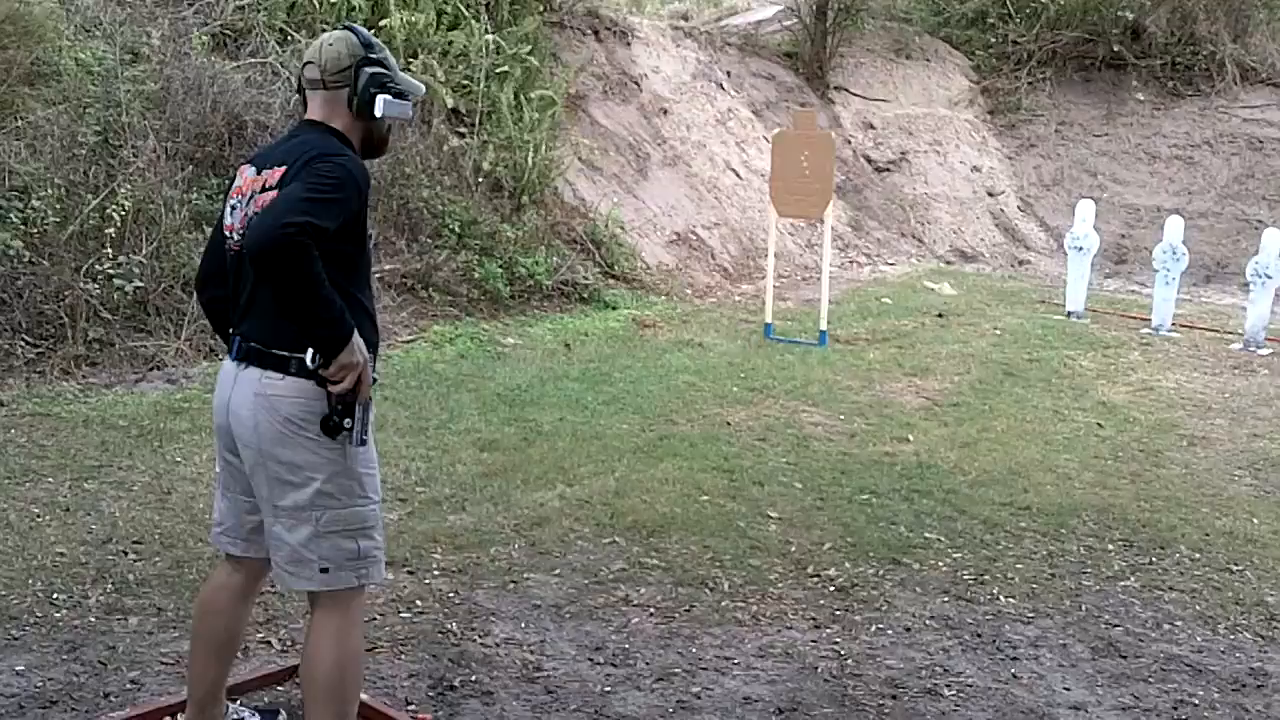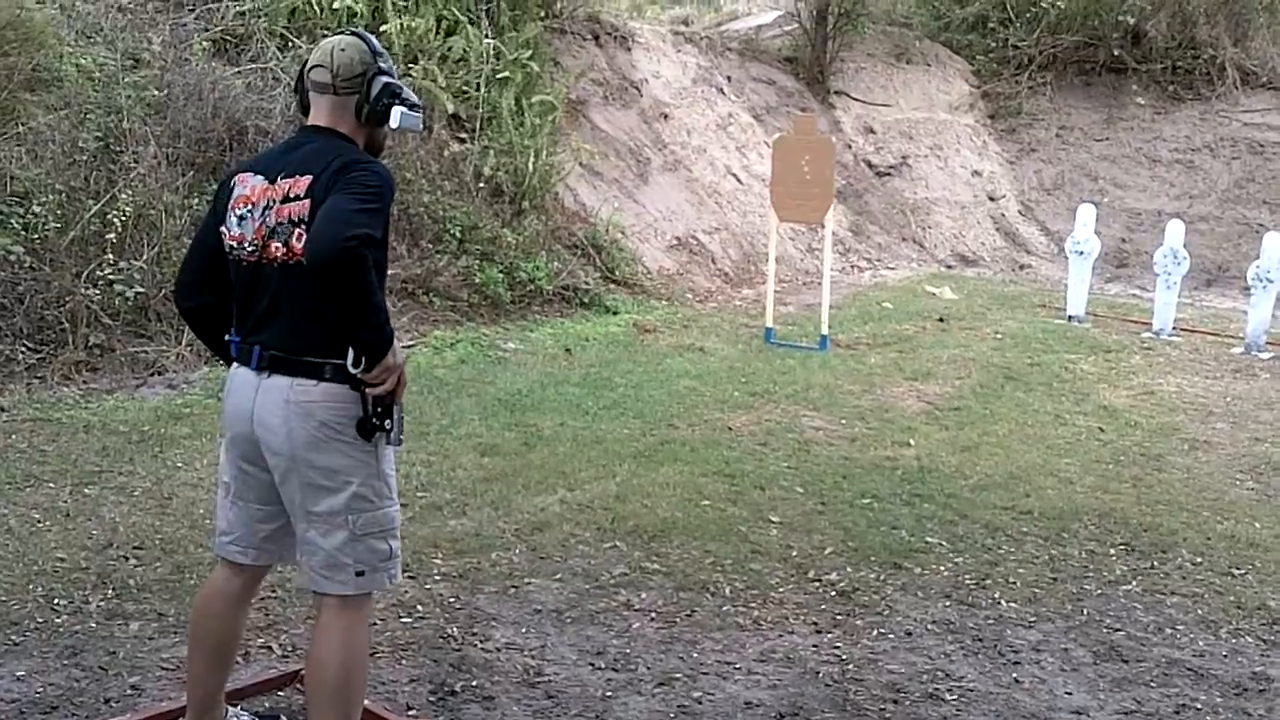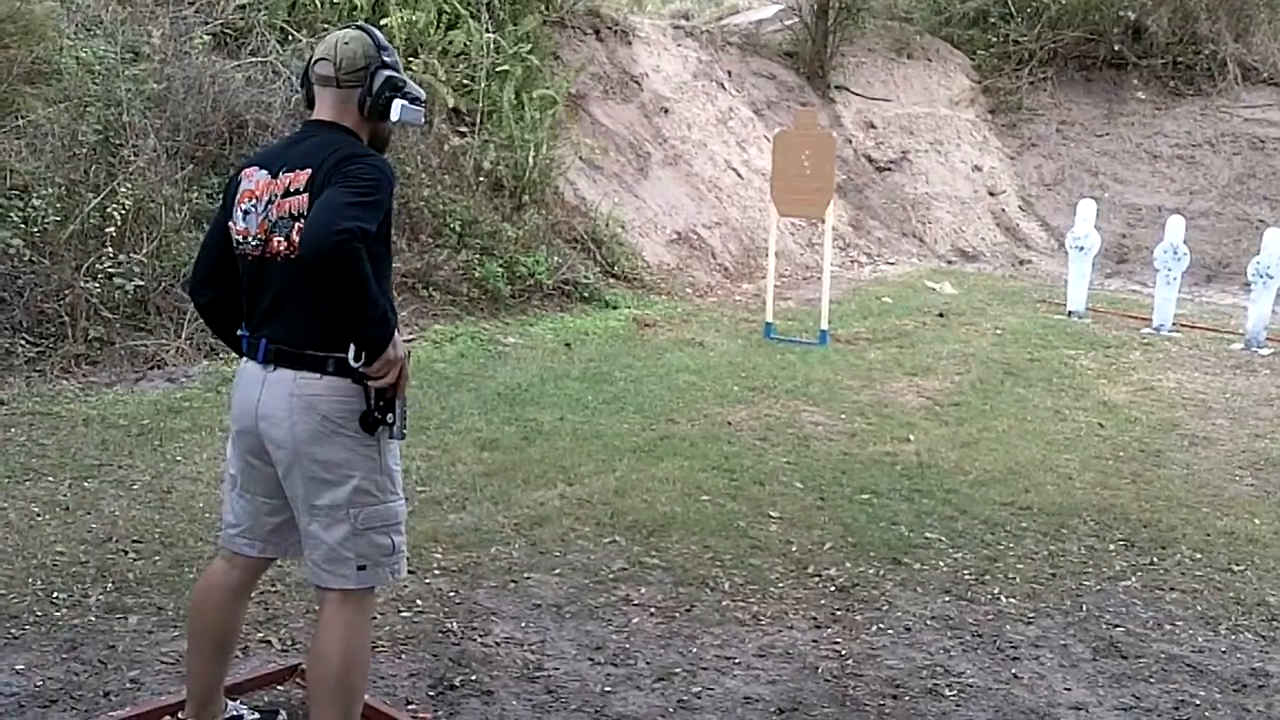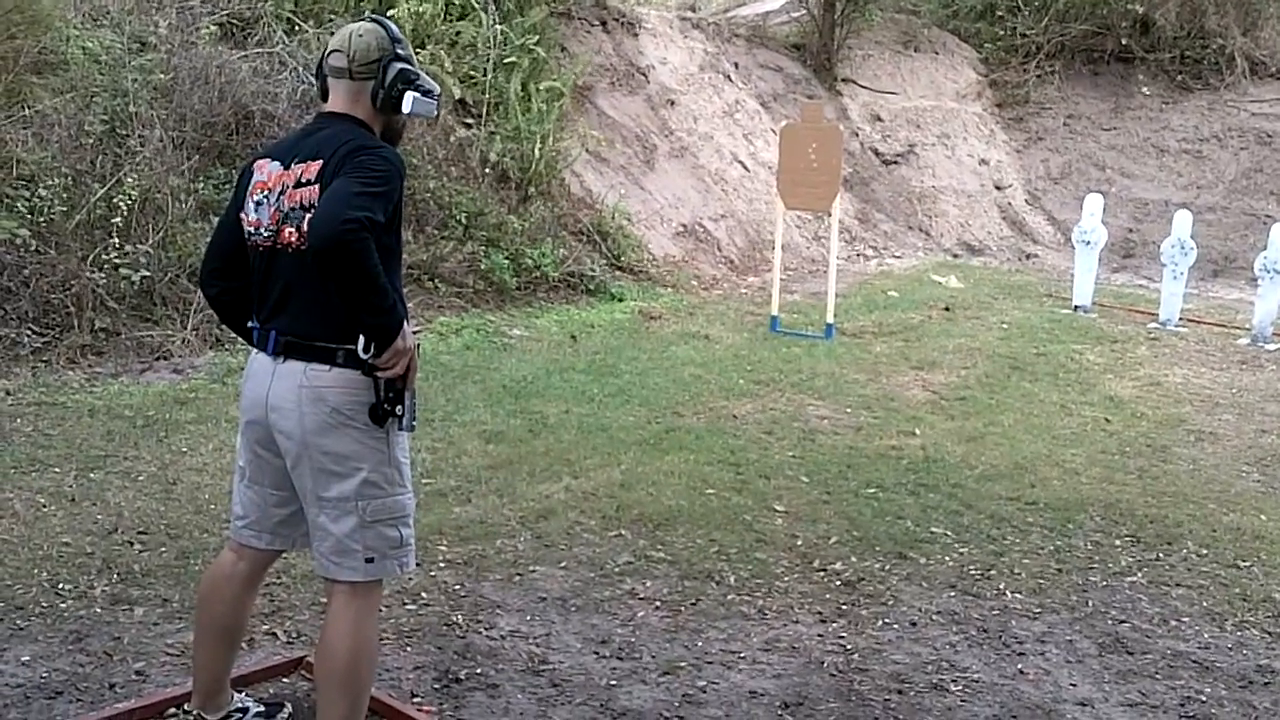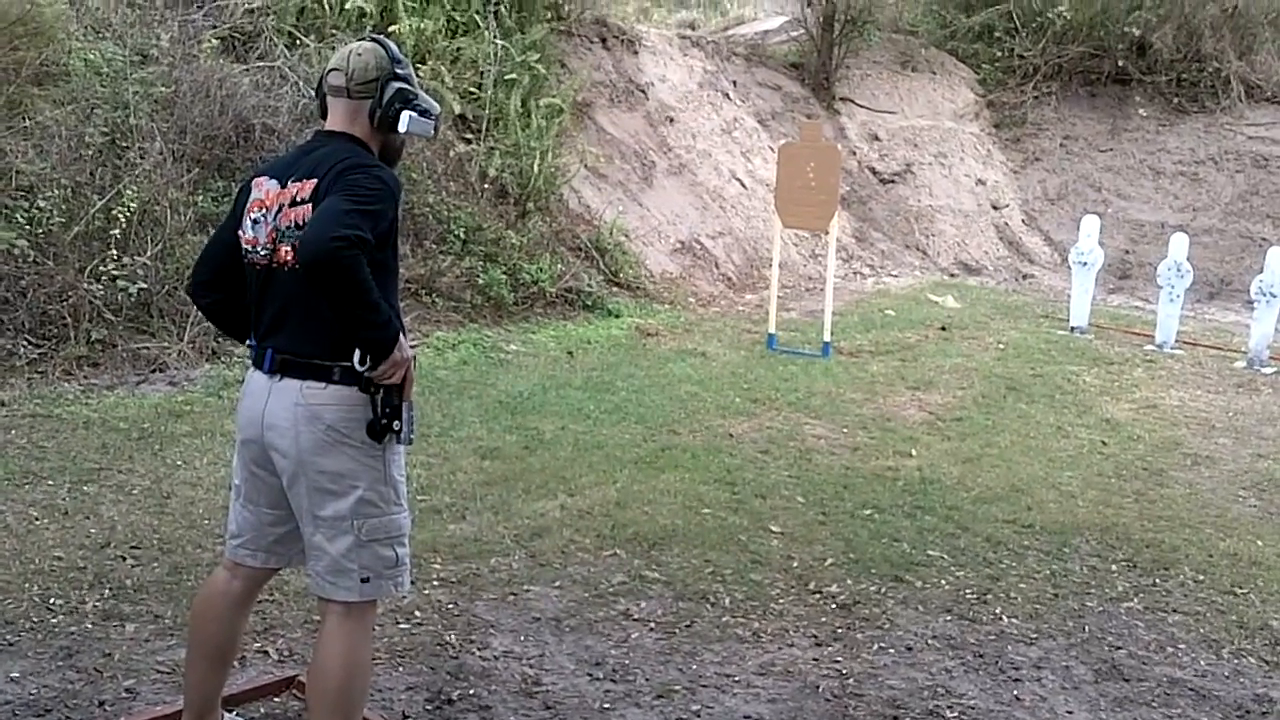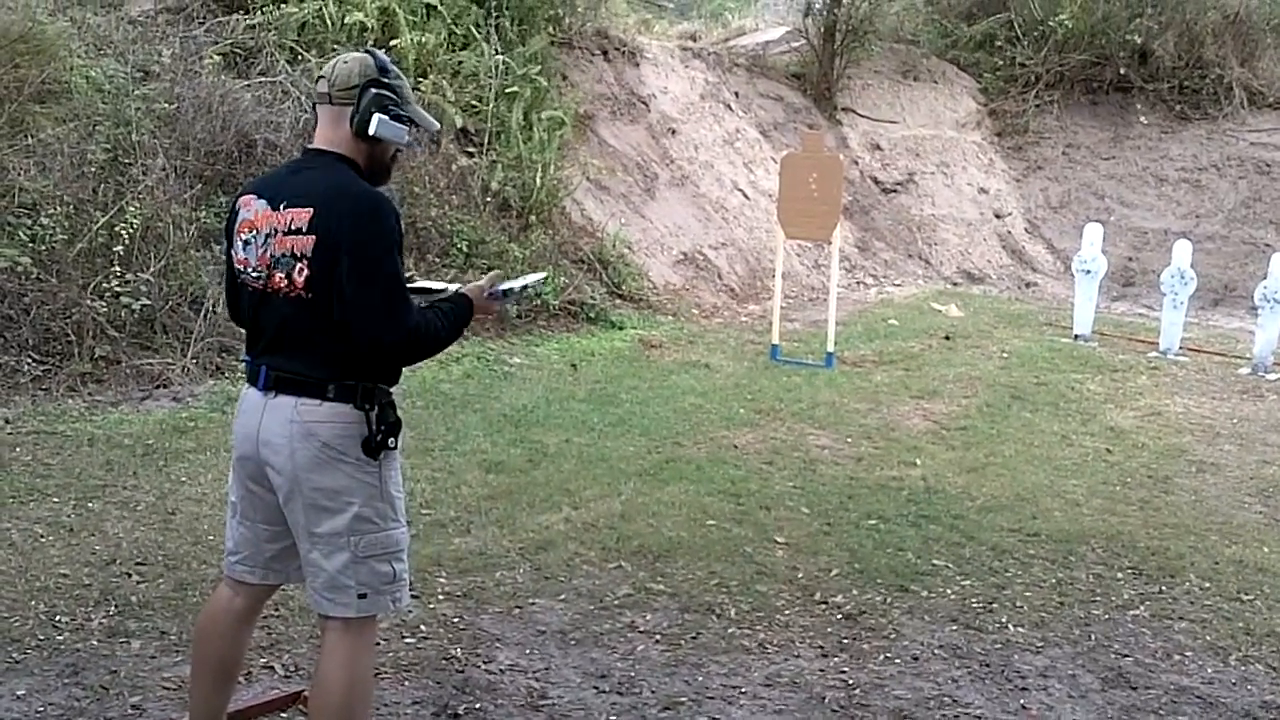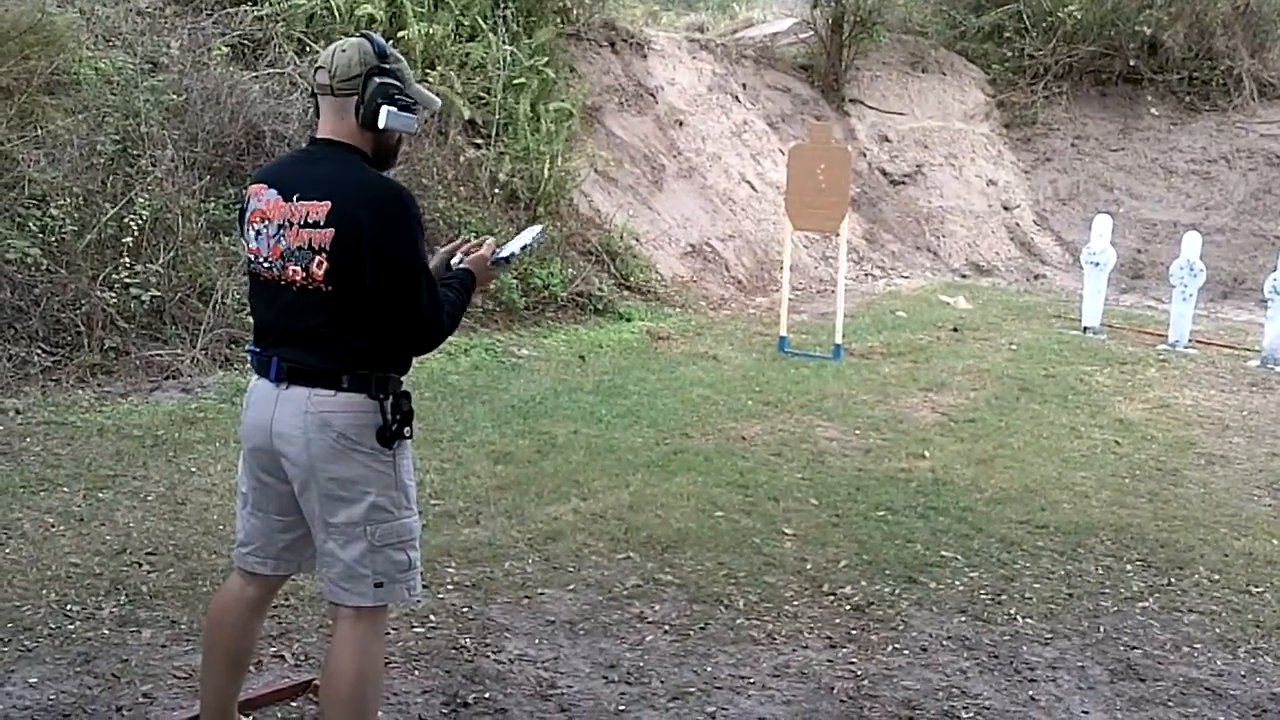
dt=0.5s
person 1, frame 1
left shoulder: (259, 165)
right shoulder: (337, 167)
left elbow: (213, 283)
right elbow: (277, 239)
right wrist: (342, 338)
left hip: (239, 386)
right hip: (304, 402)
left knee: (240, 562)
right knee: (337, 592)
person 1, frame 2
left shoulder: (244, 178)
right shoulder: (361, 174)
left elbow: (194, 292)
right elbow: (339, 251)
left wrist: (247, 355)
right wrist: (379, 344)
left hip: (246, 393)
right hip: (324, 406)
left knee: (237, 565)
right knee: (345, 594)
person 1, frame 3
left shoulder: (254, 171)
right shoulder: (362, 167)
left elbow: (208, 285)
right elbow: (330, 245)
right wrist: (381, 336)
left hip: (254, 387)
right hip: (330, 400)
left knee: (239, 557)
right knee: (348, 590)
person 1, frame 4
left shoulder: (266, 161)
right shoulder: (373, 157)
left elbow: (219, 275)
right elbow: (339, 235)
right wrist: (390, 327)
left hip: (263, 378)
right hip: (340, 391)
left knee: (247, 548)
right knee: (355, 581)
person 1, frame 5
left shoulder: (266, 178)
right shoulder: (367, 176)
left elbow: (208, 285)
right elbow: (328, 250)
right wrist: (385, 334)
left hip: (262, 394)
right hip: (335, 409)
left knee: (241, 566)
right knee: (350, 601)
person 1, frame 6
left shoulder: (254, 196)
right shoulder: (361, 206)
right elbow: (389, 337)
right wrist: (462, 306)
left hip: (258, 410)
right hip: (334, 427)
left knee: (242, 584)
right knee: (349, 614)
person 1, frame 7
left shoulder: (263, 187)
right shoulder: (380, 199)
right elbow: (417, 331)
left wrist: (427, 268)
right wrist: (464, 278)
left hip: (268, 401)
right hip: (345, 418)
left knee: (253, 574)
right knee: (361, 606)
